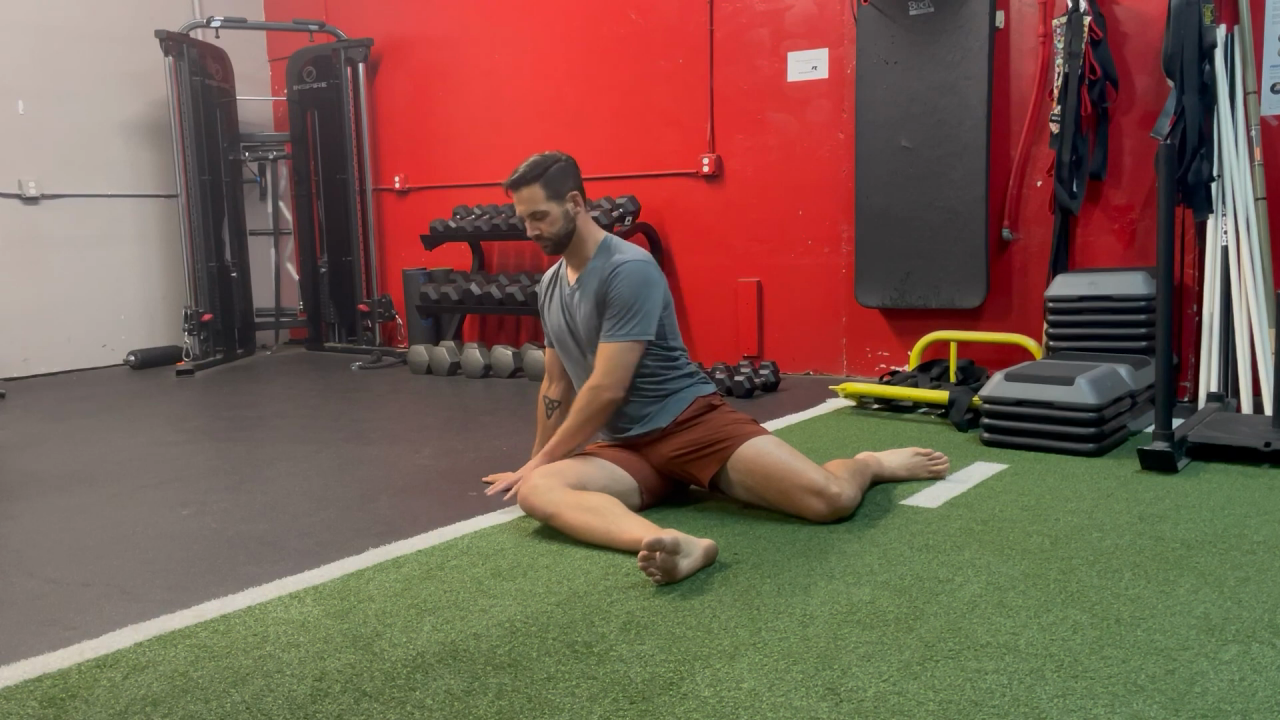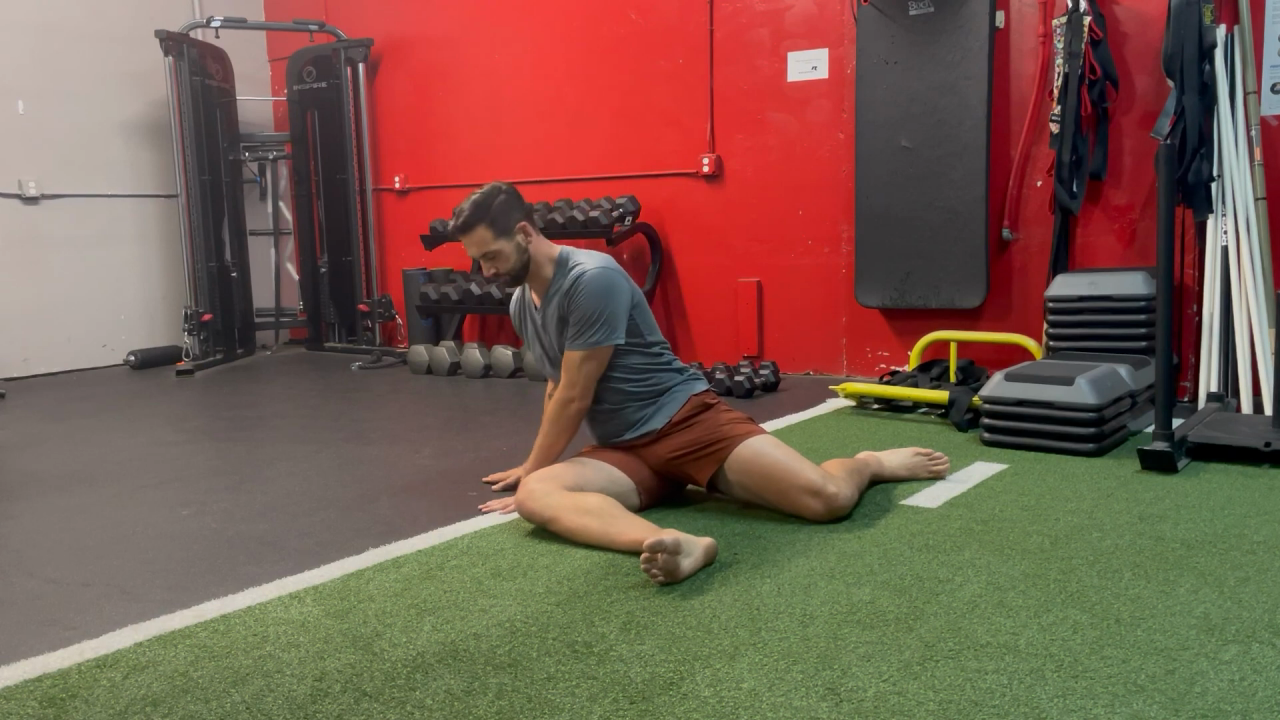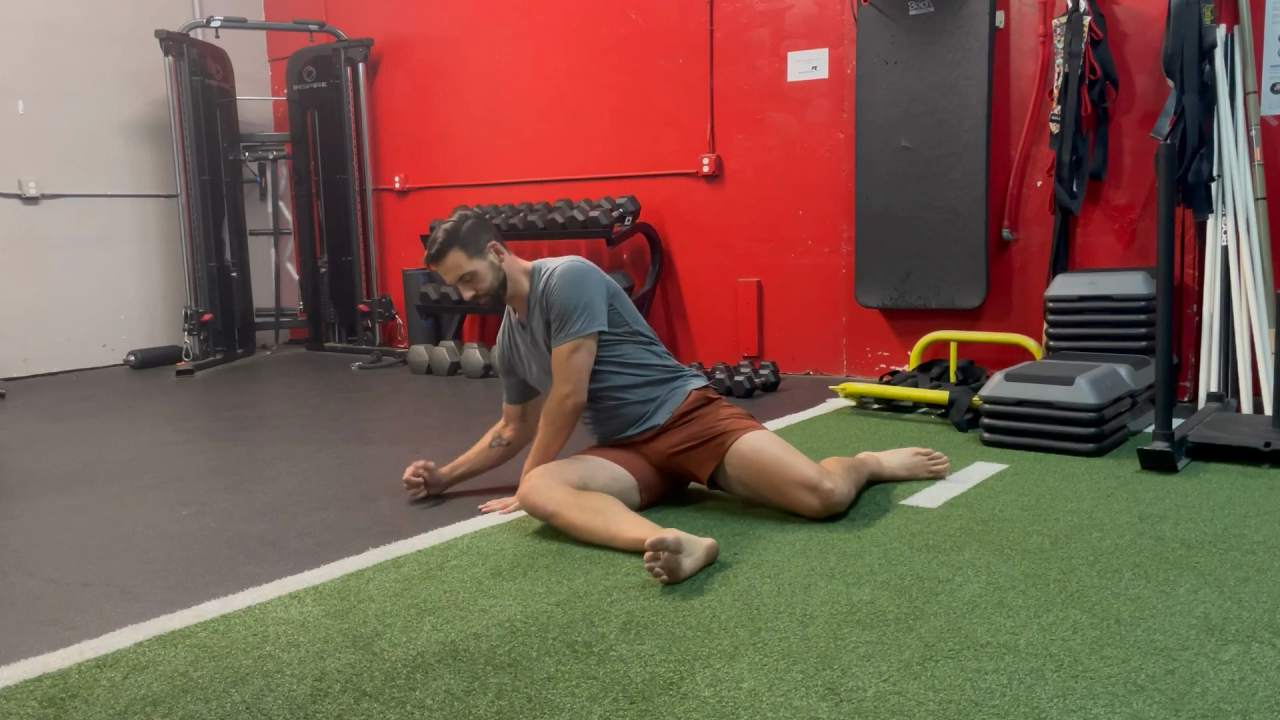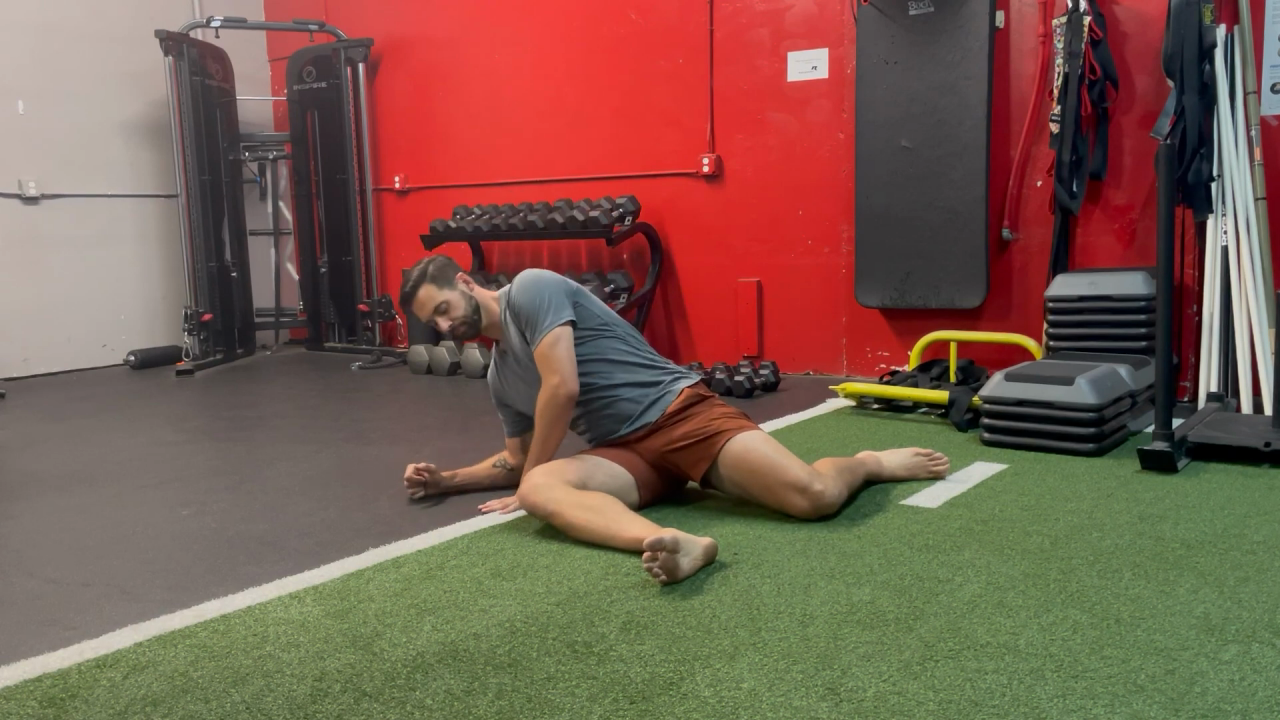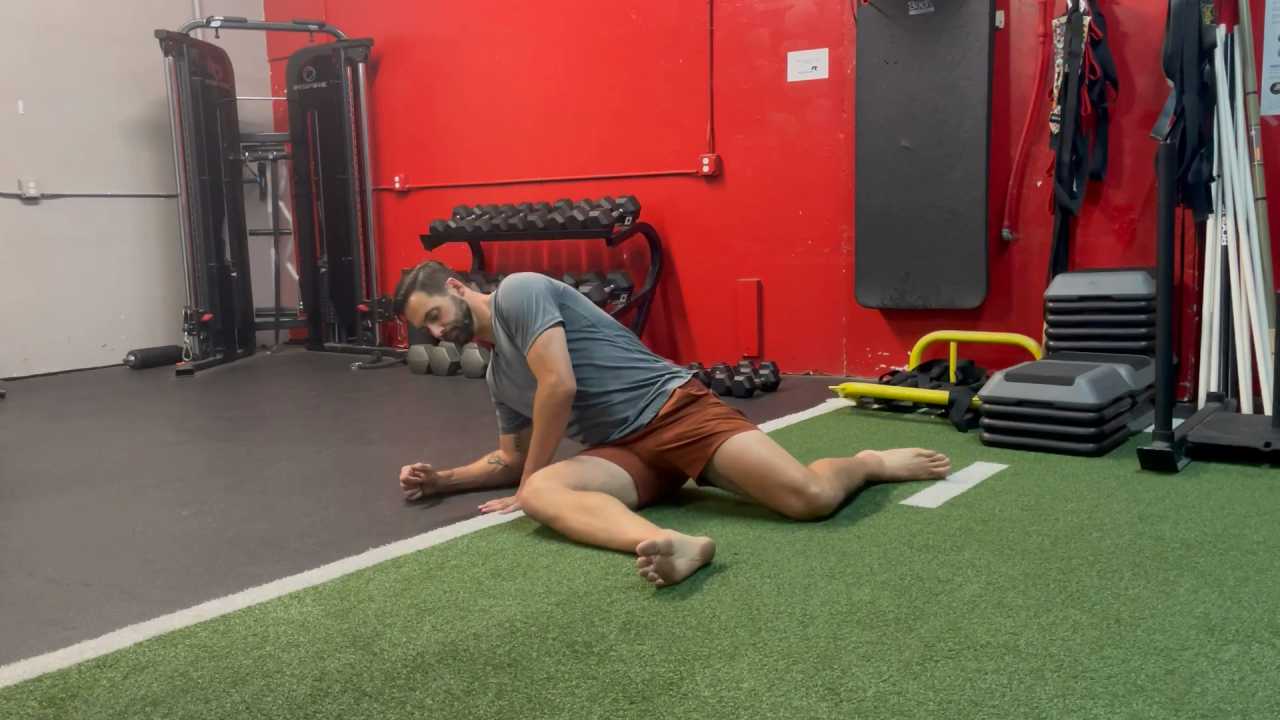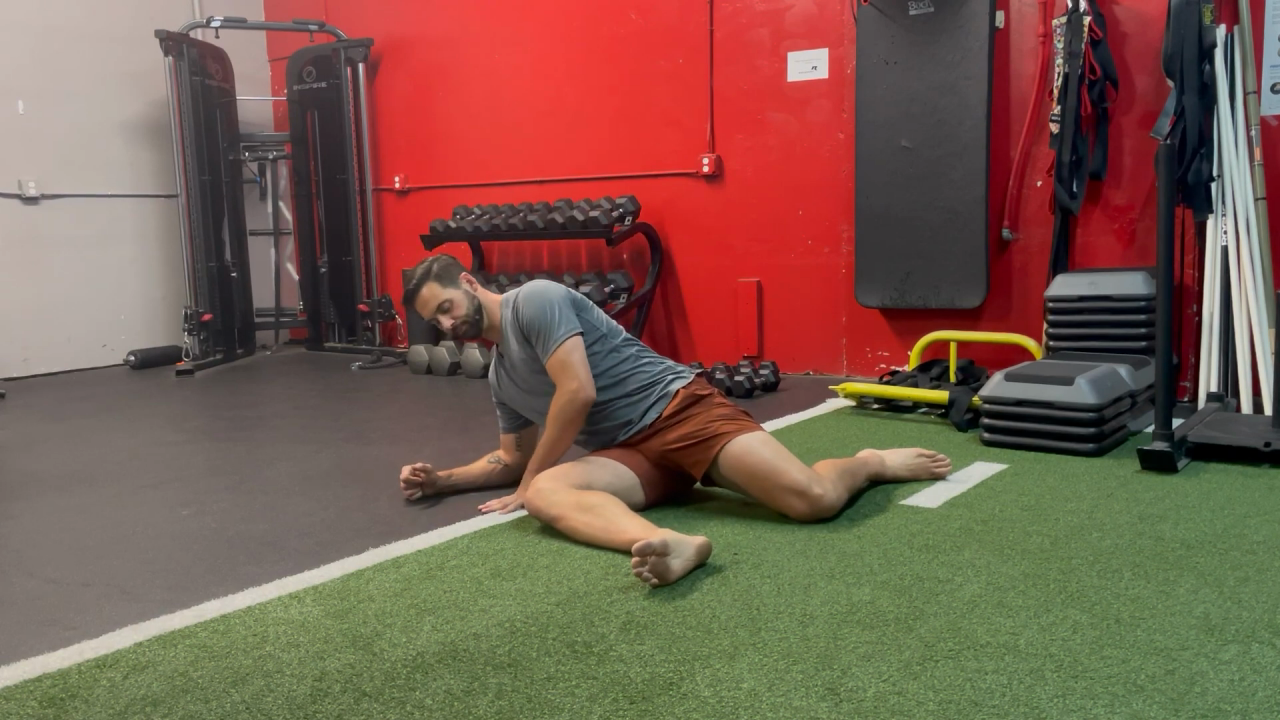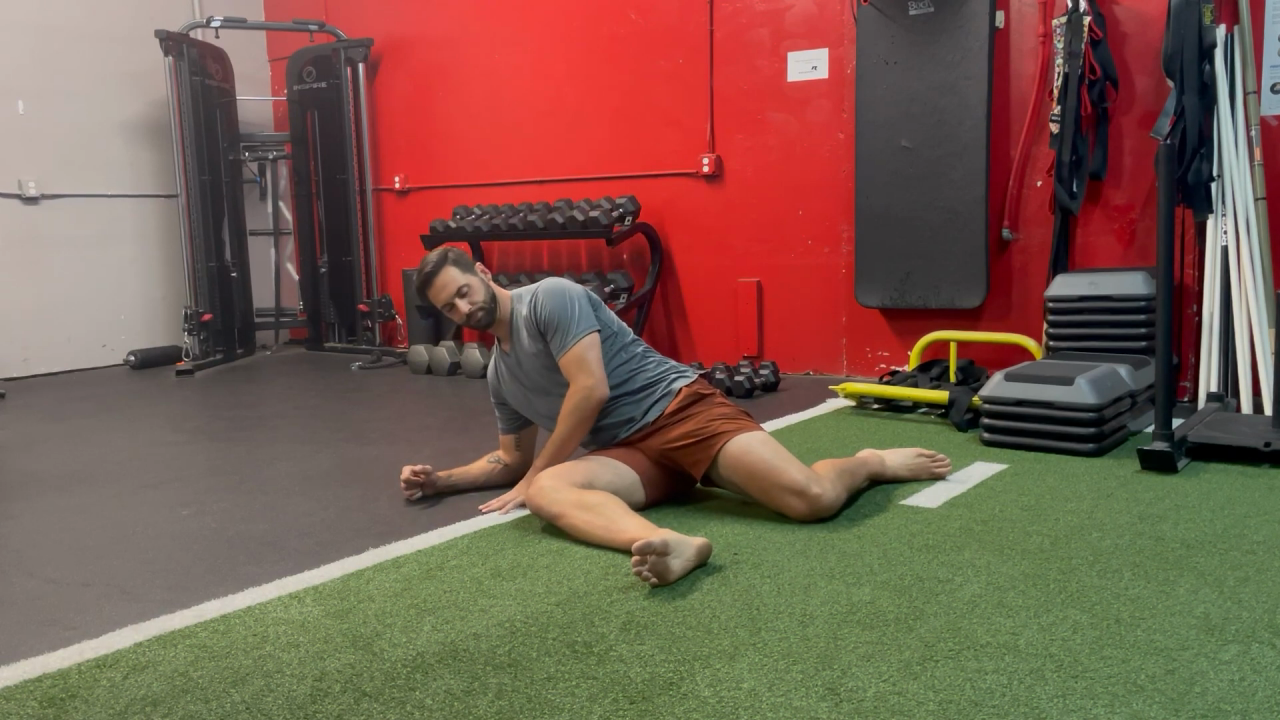
dt=0.4s
person 1, frame 1
left shoulder: (628, 269)
right shoulder: (550, 286)
left elbow: (608, 388)
right elbow: (555, 386)
left wrist: (544, 458)
right wrist: (534, 463)
left hip: (690, 422)
right hip: (626, 449)
left knee: (831, 498)
right knee: (535, 492)
left ankle: (872, 464)
right ankle: (675, 544)
person 1, frame 2
left shoulder: (592, 279)
right shoulder: (520, 303)
left elbow: (575, 399)
left wrist: (533, 469)
right wrist: (528, 469)
left hip: (685, 418)
right hip: (623, 450)
left knee: (827, 497)
right knee: (534, 496)
left ankle: (872, 463)
right ankle: (672, 543)
person 1, frame 3
left shoulder: (567, 278)
right shoulder: (510, 337)
left elbow: (568, 398)
right elbow: (513, 430)
left wrist: (526, 476)
right wrist: (445, 476)
left hip: (685, 415)
right hip: (626, 448)
left knee: (824, 494)
right knee: (540, 492)
left ankle: (870, 464)
right ankle: (675, 542)
person 1, frame 4
left shoulder: (531, 288)
right shoulder: (499, 373)
left elbow: (562, 388)
right elbow: (516, 458)
left wrist: (530, 474)
right wrist: (446, 480)
left hip: (678, 412)
right hip: (624, 450)
left knee: (814, 495)
right knee: (538, 489)
left ankle: (869, 464)
right ankle: (673, 543)
person 1, frame 5
left shoulder: (517, 291)
right shoulder: (498, 373)
left elbow: (559, 386)
right elbow: (512, 458)
left wrist: (528, 480)
right wrist: (441, 480)
left hip: (675, 408)
right hip: (623, 449)
left knee: (811, 497)
right knee: (542, 493)
left ankle: (869, 463)
right ankle: (672, 545)
person 1, frame 6
left shoulder: (534, 300)
right shoulder: (500, 375)
left elbow: (577, 392)
right elbow: (511, 459)
left wrist: (529, 479)
right wrist: (440, 479)
left hip: (679, 408)
right hip: (630, 451)
left knee: (814, 498)
right knee: (547, 493)
left ankle: (873, 463)
right ankle: (669, 544)
person 1, frame 7
left shoulder: (550, 298)
right shoulder: (499, 374)
left elbow: (591, 390)
right elbow: (511, 460)
left wrist: (533, 475)
right wrist: (440, 480)
left hip: (679, 409)
right hip: (628, 453)
left knee: (813, 498)
right knee: (547, 493)
left ankle: (873, 463)
right ankle: (667, 544)
